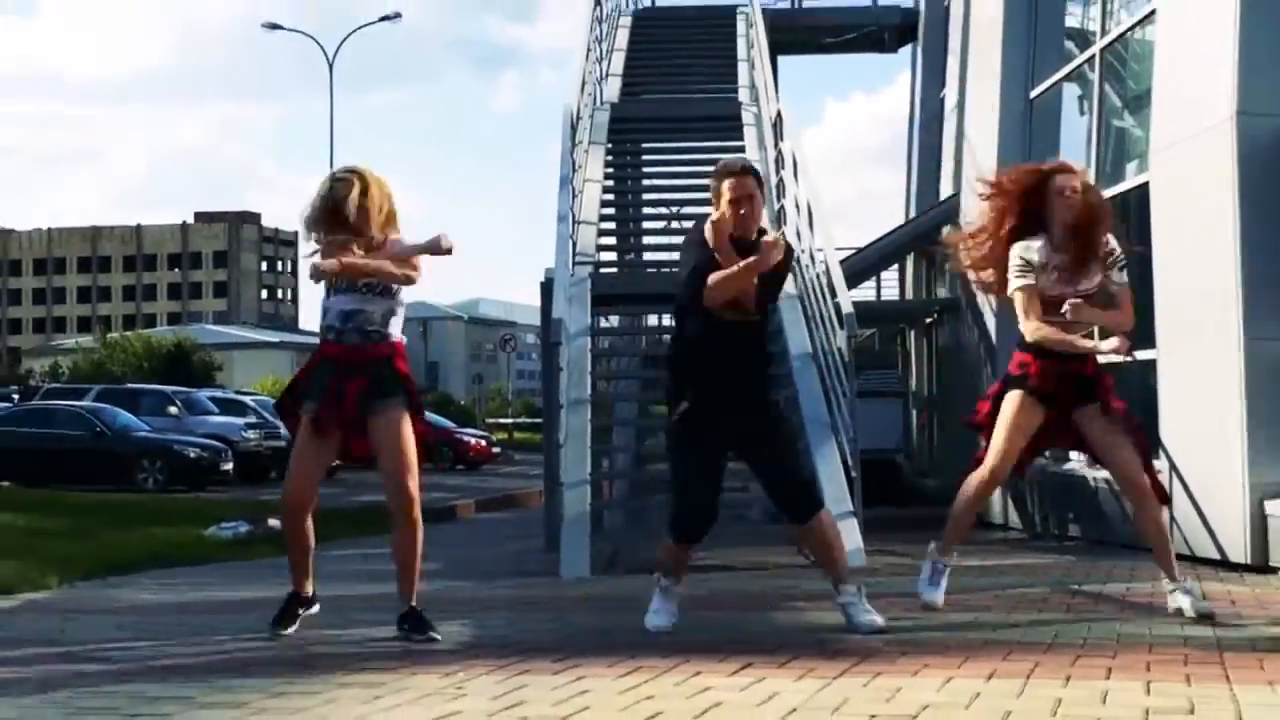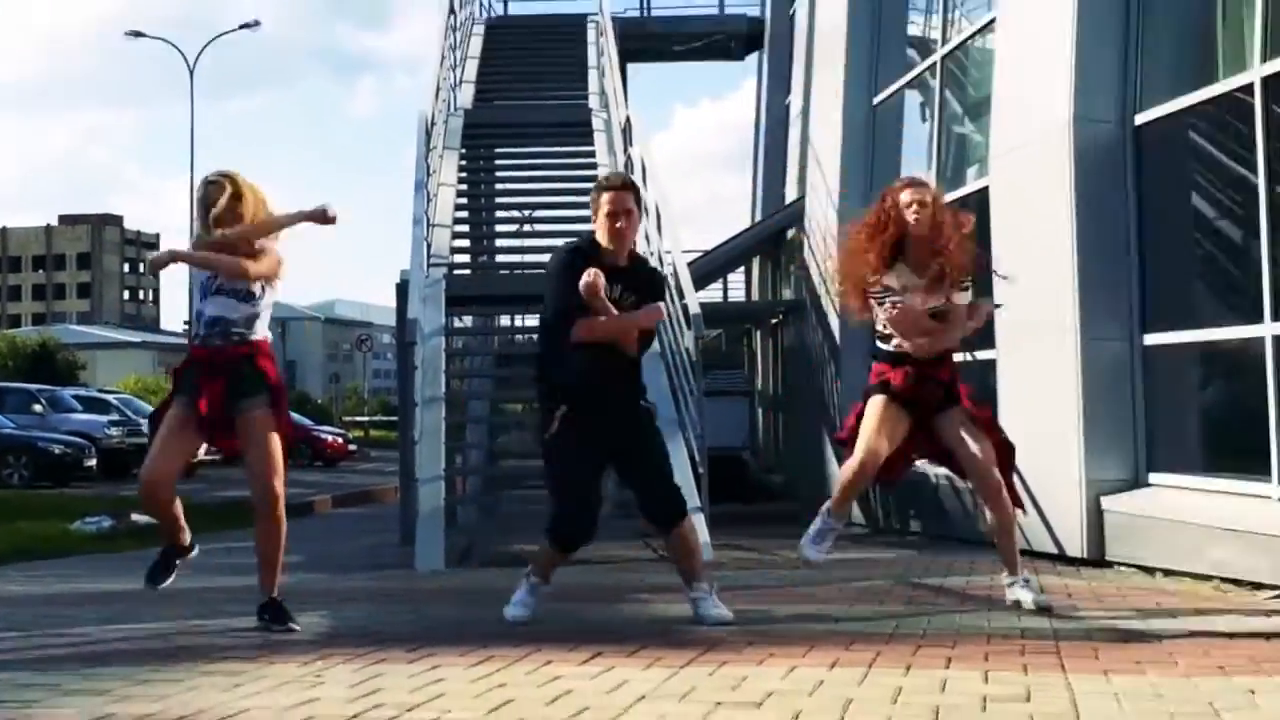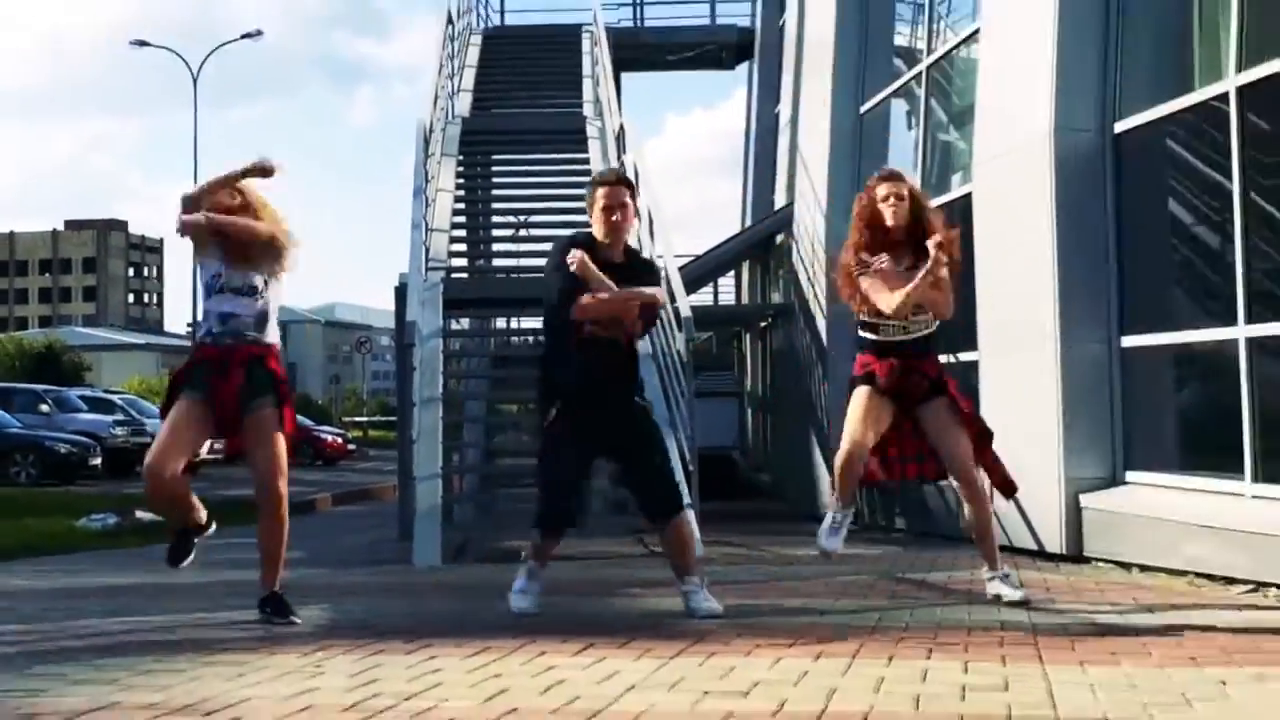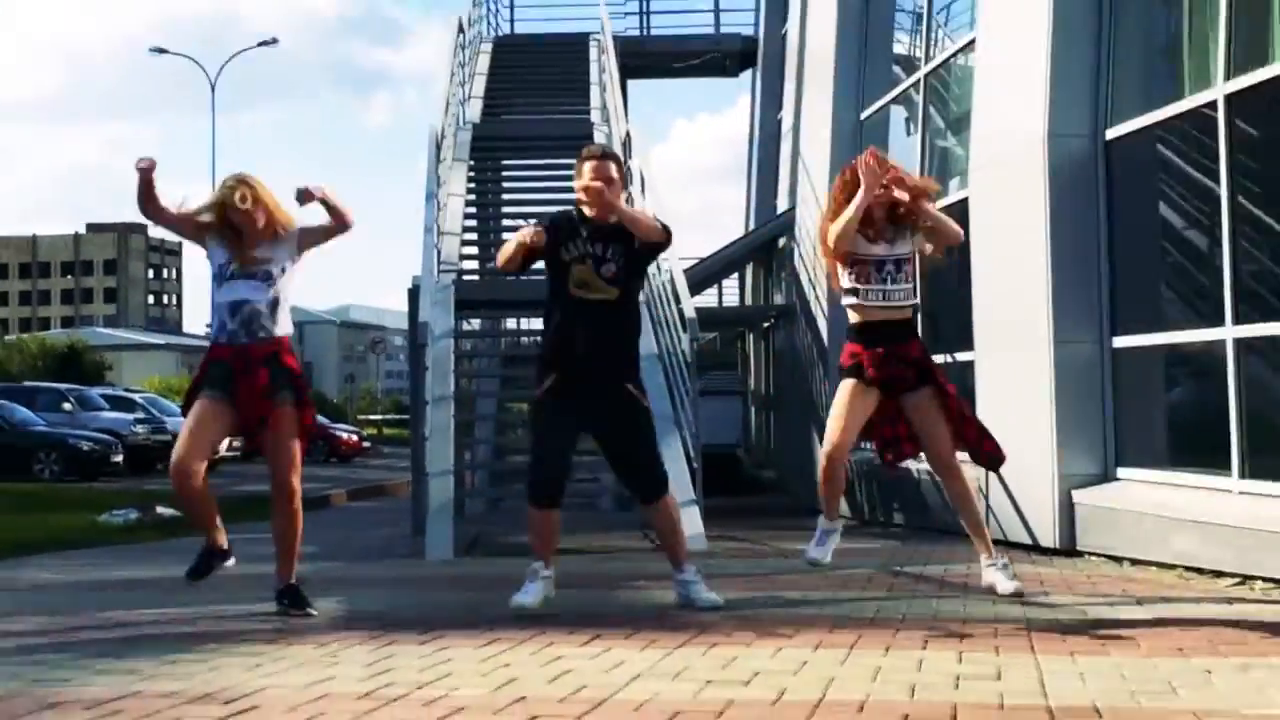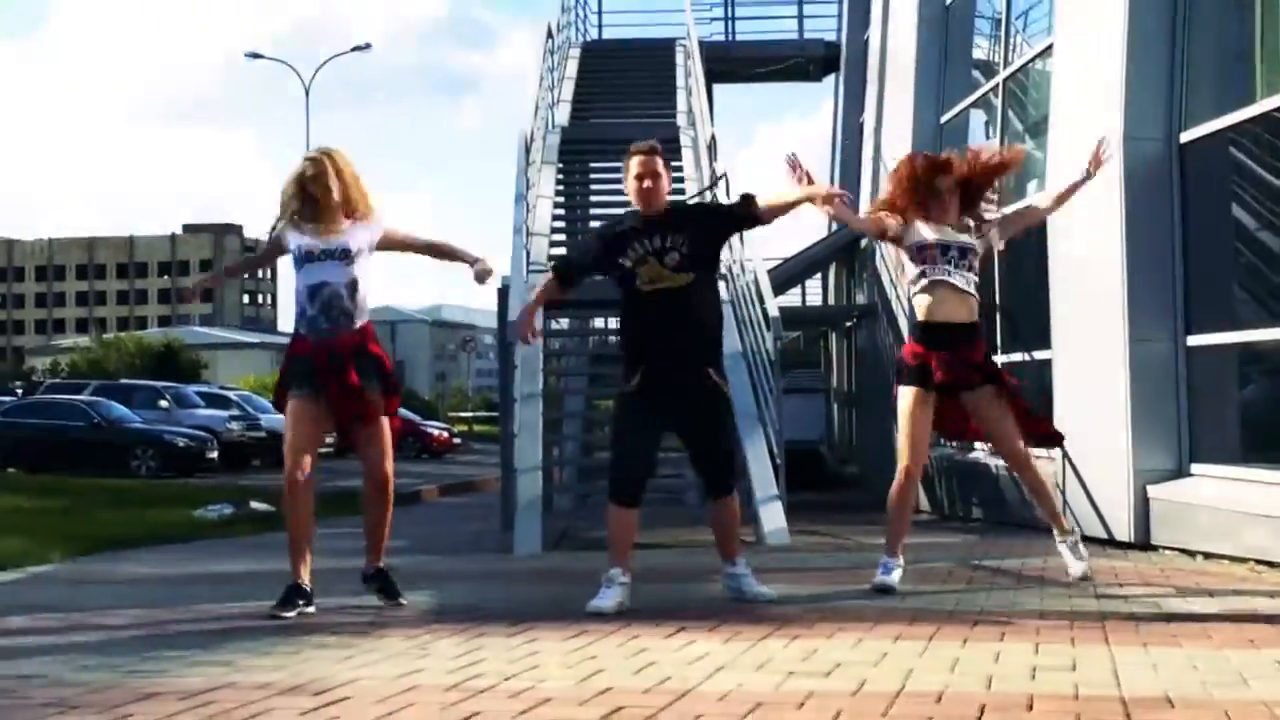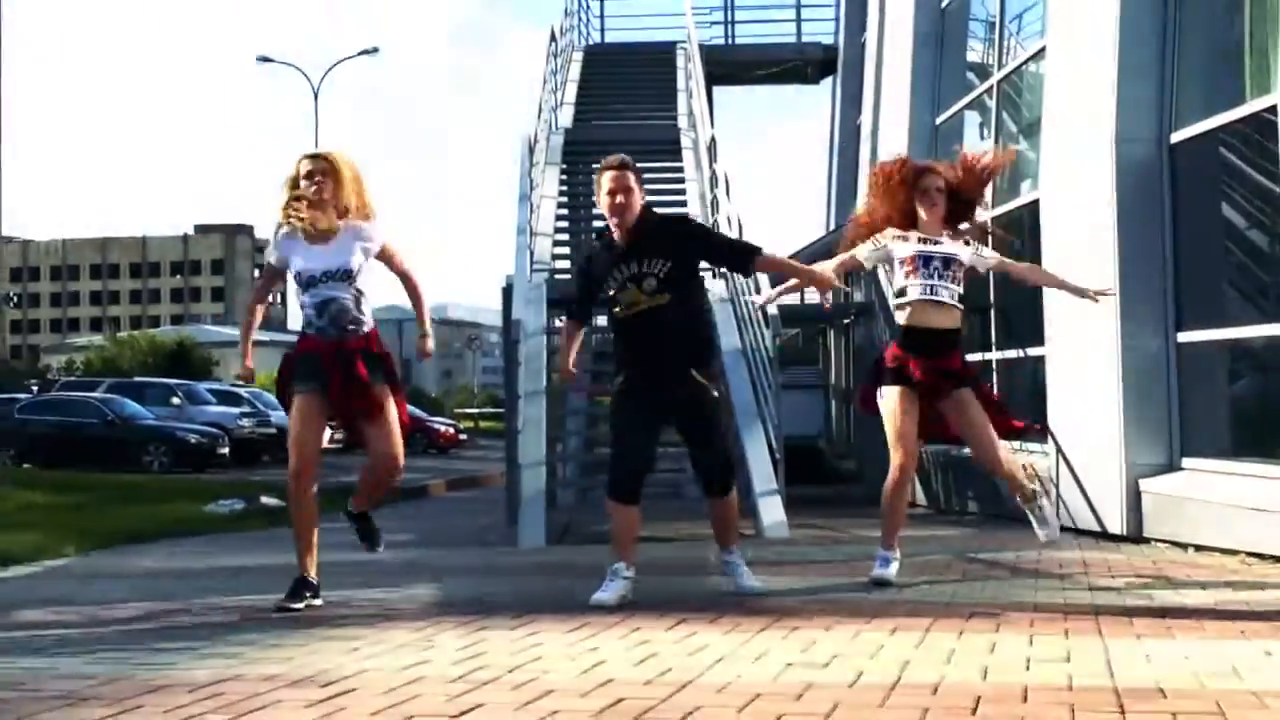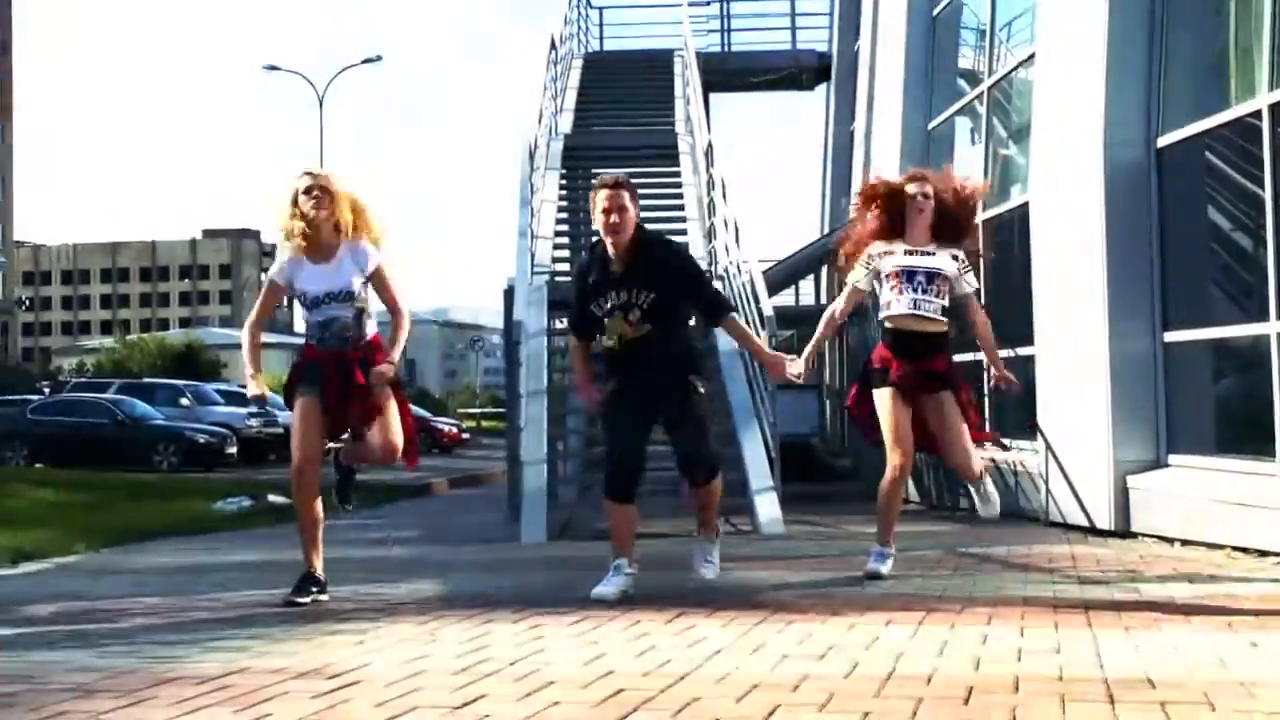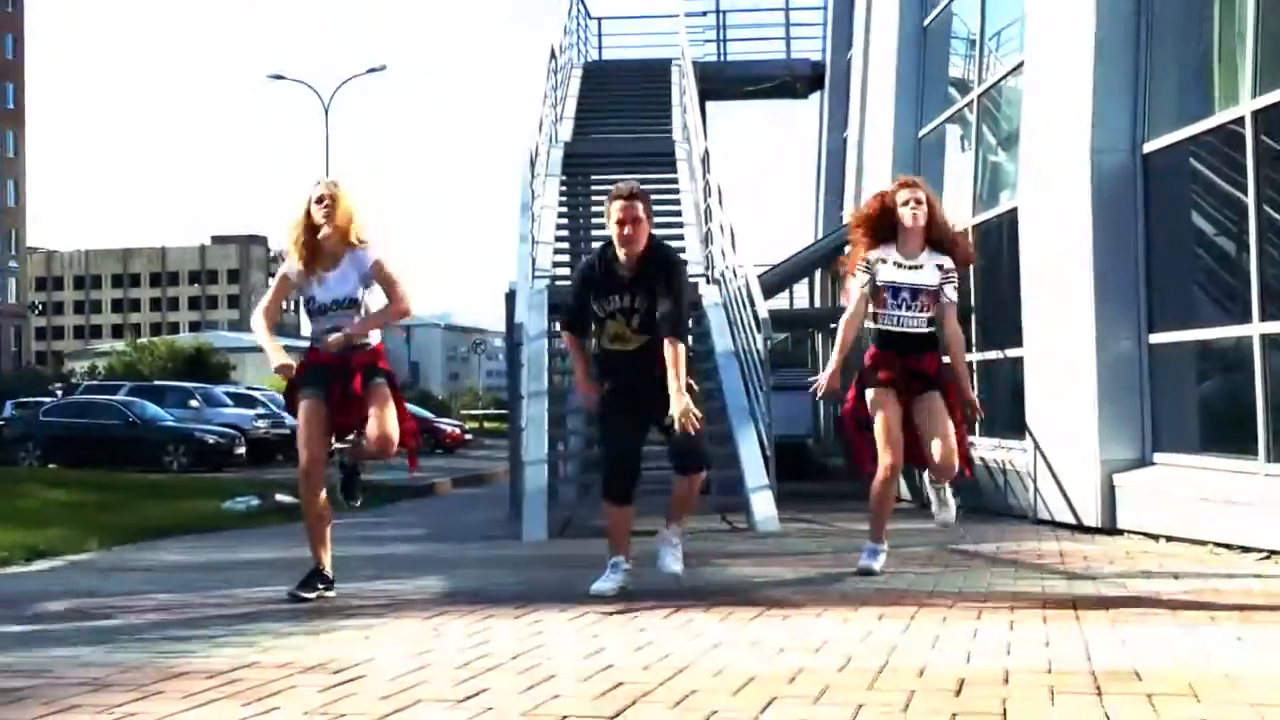
dt=0.1s
person 1, frame 1
left shoulder: (398, 247)
right shoulder: (331, 244)
left elbow: (408, 273)
right elbow: (327, 263)
left wrist: (344, 264)
right wrist: (424, 245)
left hip: (383, 370)
right hip: (329, 370)
left knee: (404, 491)
right knee: (296, 497)
left ankle: (409, 608)
right ankle: (301, 593)
person 1, frame 2
left shoulder: (267, 252)
right shoulder: (213, 244)
left elbow: (247, 268)
right elbow: (225, 238)
left wrist: (178, 255)
right wrist: (299, 216)
left hip: (249, 370)
right hip: (202, 369)
left knee: (270, 489)
right knee: (152, 482)
left ankle: (270, 600)
right ankle: (178, 540)
person 1, frame 3
left shoulder: (272, 250)
right shoulder: (209, 247)
left elbow: (265, 229)
right elbow: (191, 210)
left wrist: (207, 216)
right wrist: (247, 171)
left hip: (257, 368)
right hip: (207, 368)
left knee: (273, 489)
right knee: (156, 471)
left ankle: (271, 593)
right ankle: (194, 519)
person 1, frame 4
left shoulder: (288, 241)
right shoulder: (215, 241)
left elbow: (343, 224)
right elbow: (154, 213)
left wrist: (320, 196)
right wrist: (145, 178)
left hip: (274, 364)
right hip: (225, 366)
left knee: (287, 483)
right knee: (183, 469)
left ankle: (287, 584)
right ankle: (216, 543)
person 1, frame 5
left shoulder: (364, 230)
right shoulder: (290, 230)
left elbow: (424, 245)
right elbow: (258, 260)
left wrist: (472, 260)
right wrist: (212, 278)
left hip: (358, 355)
right hip: (308, 358)
left knee: (379, 471)
right knee: (296, 474)
left ankle: (375, 567)
right ankle: (301, 583)
person 1, frame 6
left shoulder: (363, 233)
right shoulder: (287, 240)
left elbow: (407, 276)
right elbow: (259, 297)
left wrist: (425, 329)
right wrist: (244, 352)
left hip: (362, 352)
right hip: (313, 356)
left knee: (389, 460)
right knee: (301, 468)
left ankle: (359, 508)
right ankle: (307, 578)
person 1, frame 7
left shoulder: (361, 250)
right shoulder: (289, 261)
left elbow: (399, 312)
right elbow: (255, 322)
left wrist: (393, 357)
right wrist: (253, 374)
left hip: (363, 360)
right hip: (317, 363)
left knee: (389, 446)
right knee: (303, 467)
left ankle: (348, 461)
right ankle: (314, 573)
person 1, frame 8
left shoulder: (364, 256)
right shoulder: (298, 266)
left elbow: (402, 306)
right elbow: (261, 316)
left wrist: (349, 334)
right wrist: (274, 352)
left hip: (364, 365)
right hip: (319, 368)
left knee: (385, 440)
right knee: (310, 467)
left ankle: (352, 461)
right ankle: (321, 570)
person 2, frame 1
left shoulder: (773, 248)
right shoulder: (700, 242)
left elbow: (764, 278)
right elbow: (706, 296)
left wrist: (731, 258)
right wrist: (755, 262)
left hip: (754, 398)
right hip: (696, 401)
left knee: (801, 495)
right knee: (693, 512)
left ankle: (848, 596)
right ankle: (667, 588)
person 2, frame 2
left shoulder: (648, 278)
right shoulder: (569, 260)
left elbow: (634, 343)
right elbow: (566, 330)
left wrist: (603, 305)
right wrist: (622, 323)
left hip: (626, 406)
right hip: (569, 409)
left knee: (667, 504)
right knee: (575, 522)
left ankle: (700, 593)
right ankle: (535, 581)
person 2, frame 3
left shoulder: (644, 272)
right shoulder: (569, 253)
left elbow: (637, 324)
right elbow: (570, 308)
left wrist: (596, 277)
right wrist: (614, 303)
left hip: (624, 400)
right hip: (567, 402)
left knee: (665, 496)
right knee: (560, 506)
left ankle: (692, 587)
right ankle: (534, 567)
person 2, frame 4
left shoulder: (634, 236)
right shoulder: (558, 226)
left elbow: (660, 236)
right elbow: (505, 263)
left wrist: (616, 207)
right wrist: (522, 241)
left hip: (617, 380)
right hip: (561, 379)
left knee: (650, 477)
right knee: (545, 478)
left ankle: (685, 576)
right ankle: (540, 573)
person 2, frame 5
left shoulder: (699, 220)
right shoulder: (615, 231)
left elbow: (752, 212)
right elbow: (565, 273)
left wrist: (807, 195)
right wrist: (532, 308)
left hip: (699, 373)
right hip: (643, 375)
left knee: (721, 470)
right knee: (626, 476)
left ankle: (735, 569)
right ankle: (618, 579)
person 2, frame 6
left shoulder: (676, 230)
right shoulder: (597, 255)
left elbow: (743, 256)
right elbow: (580, 309)
left wrist: (807, 272)
right wrist: (567, 354)
left hip: (692, 372)
right hip: (637, 378)
left knee: (716, 470)
right knee: (624, 473)
left ankle: (730, 558)
right ankle: (622, 572)
person 2, frame 7
left shoulder: (670, 256)
right shoulder: (589, 272)
left elbow: (715, 307)
right elbow: (580, 331)
left wrist: (761, 351)
right wrist: (584, 382)
left hip: (679, 377)
right hip: (628, 386)
left knee: (700, 466)
right knee: (620, 474)
left ankle: (706, 541)
right ankle: (622, 568)
person 2, frame 8
left shoulder: (666, 265)
right shoulder: (593, 267)
left elbow: (674, 331)
right elbow: (571, 327)
left wrist: (678, 392)
right wrist: (584, 379)
left hip: (662, 380)
right hip: (615, 386)
left knee: (693, 461)
right knee: (617, 476)
left ankle: (673, 532)
right ankle: (618, 565)
person 3, frame 1
left shoulder: (1104, 247)
right shoulder: (1024, 253)
left elbow: (1126, 317)
right elbow: (1033, 326)
left wrist: (1079, 307)
right wrist: (1095, 343)
left hip: (1083, 374)
right hip: (1033, 368)
left knee: (1137, 480)
right knee: (994, 468)
left ankle: (1174, 583)
right ankle: (940, 558)
person 3, frame 2
left shoulder: (954, 263)
right shoulder: (882, 271)
left elbow: (969, 323)
right elbow: (914, 341)
left wrist: (928, 313)
right wrist: (956, 323)
left hip: (942, 379)
right hip: (894, 377)
left knee: (992, 479)
right knee: (865, 458)
left ankle: (1016, 579)
right ankle: (834, 515)
person 3, frame 3
left shoulder: (929, 247)
right shoulder: (865, 258)
left elbow: (945, 311)
right elbow: (894, 306)
left wrist: (939, 266)
right wrist: (926, 270)
left hip: (924, 368)
right hip: (876, 367)
left knee: (969, 474)
right knee: (853, 450)
left ankle: (997, 574)
right ankle: (842, 509)
person 3, frame 4
left shoulder: (910, 231)
right shoulder: (847, 238)
left elbow: (954, 236)
right elbow: (834, 239)
left wrist: (914, 202)
right wrist: (863, 194)
left hip: (909, 353)
right hip: (863, 354)
left knee: (946, 461)
right knee: (833, 448)
left ankle: (991, 560)
right ankle: (830, 522)
person 3, frame 5
left shoulder: (979, 229)
right shoulder: (911, 228)
left elbow: (1034, 213)
right elbow: (857, 220)
left wrist: (1083, 179)
left hip: (970, 354)
right hip: (922, 353)
left knee: (1018, 454)
right knee: (910, 466)
left ankle: (1065, 534)
right ankle: (891, 560)
person 3, frame 6
left shoulder: (965, 242)
right shoulder: (892, 239)
left elbow: (1016, 269)
right elbow: (839, 265)
left wrist: (1072, 287)
right wrist: (785, 288)
left hip: (949, 359)
right hip: (903, 358)
left knee: (992, 456)
right knee: (902, 463)
left ankle: (1032, 495)
right ankle: (887, 553)
person 3, frame 7
left shoulder: (954, 256)
right shoulder: (878, 252)
left elbow: (975, 314)
right elbow: (841, 305)
left wrist: (997, 363)
right wrist: (808, 353)
left hip: (937, 363)
right hip: (891, 361)
left knee: (963, 461)
right knee: (899, 461)
left ankle: (978, 476)
right ankle: (883, 548)
person 3, frame 8
left shoulder: (942, 264)
right shoulder: (874, 258)
left elbow: (951, 328)
right elbow: (853, 315)
left wrist: (965, 385)
right wrist: (834, 365)
left hip: (925, 363)
right hip: (883, 362)
left knee: (945, 461)
right knee: (890, 462)
left ankle: (939, 485)
right ankle: (876, 545)
